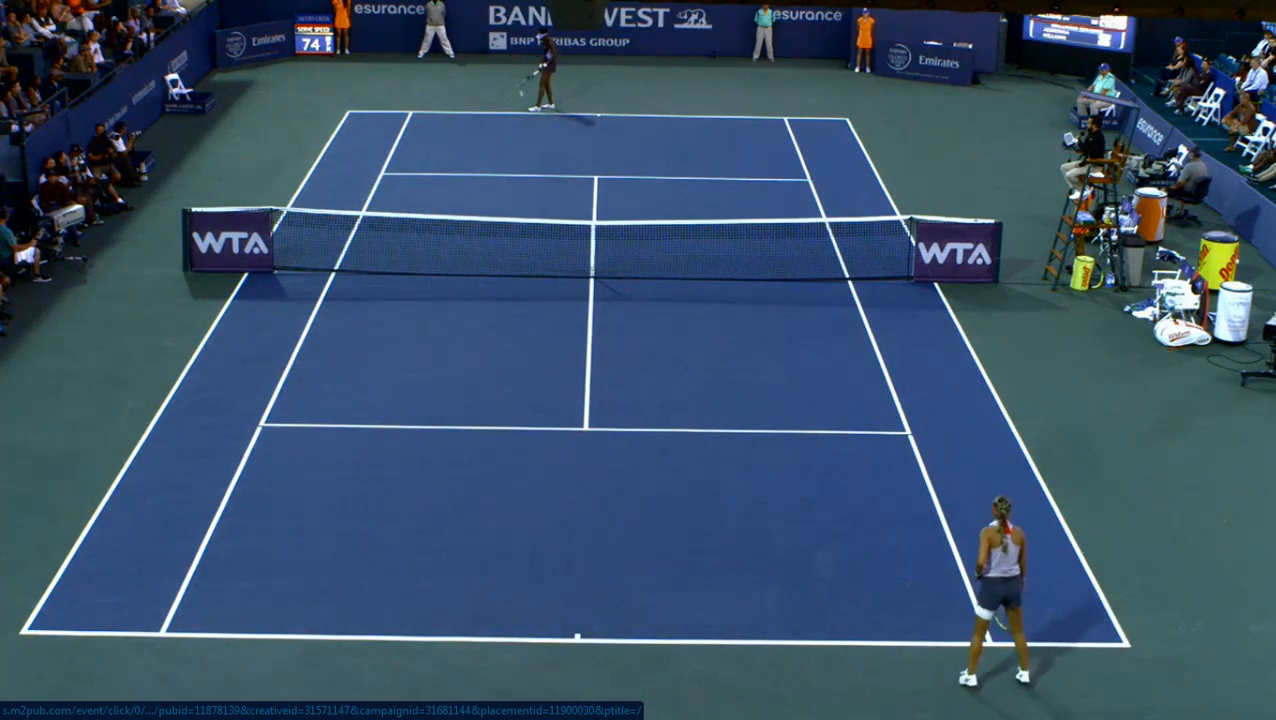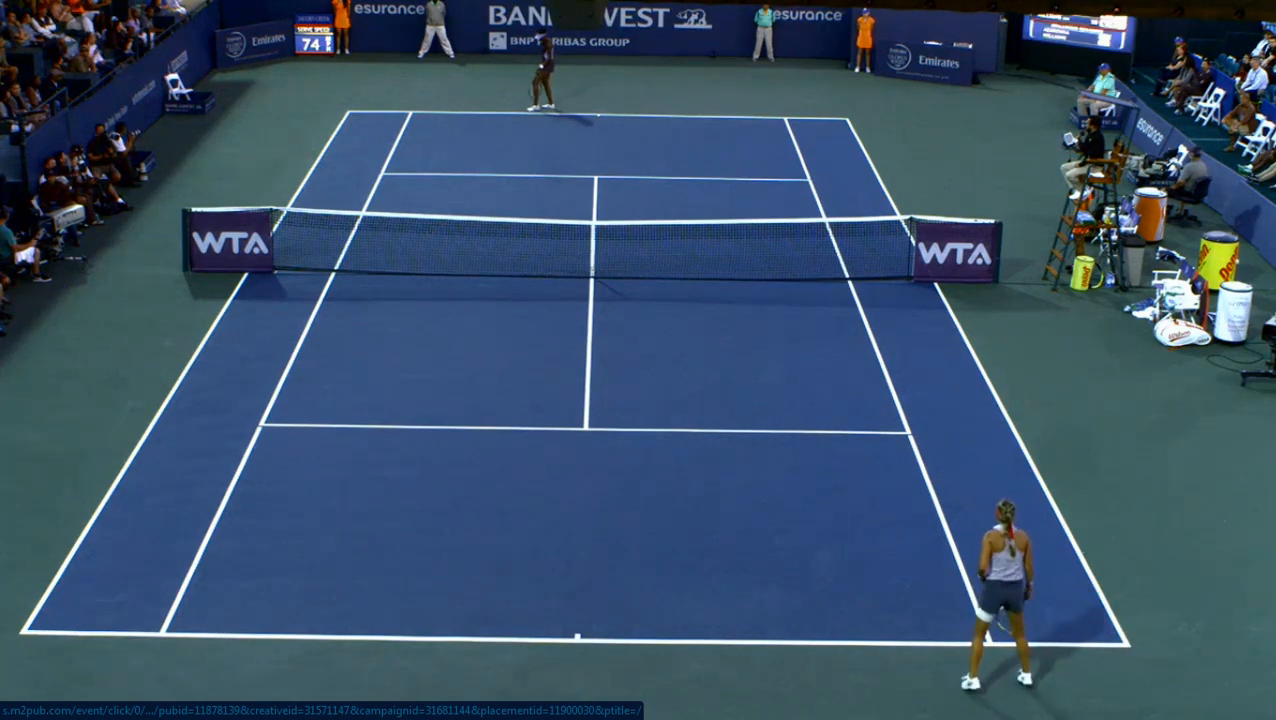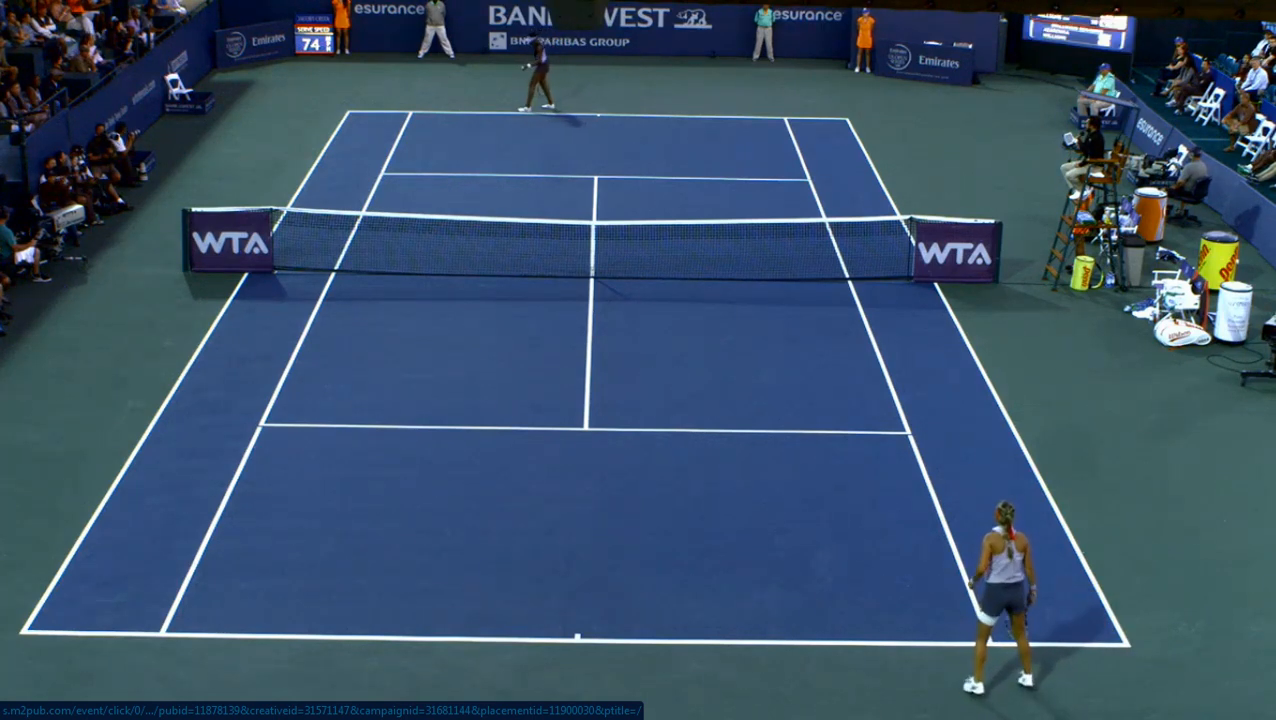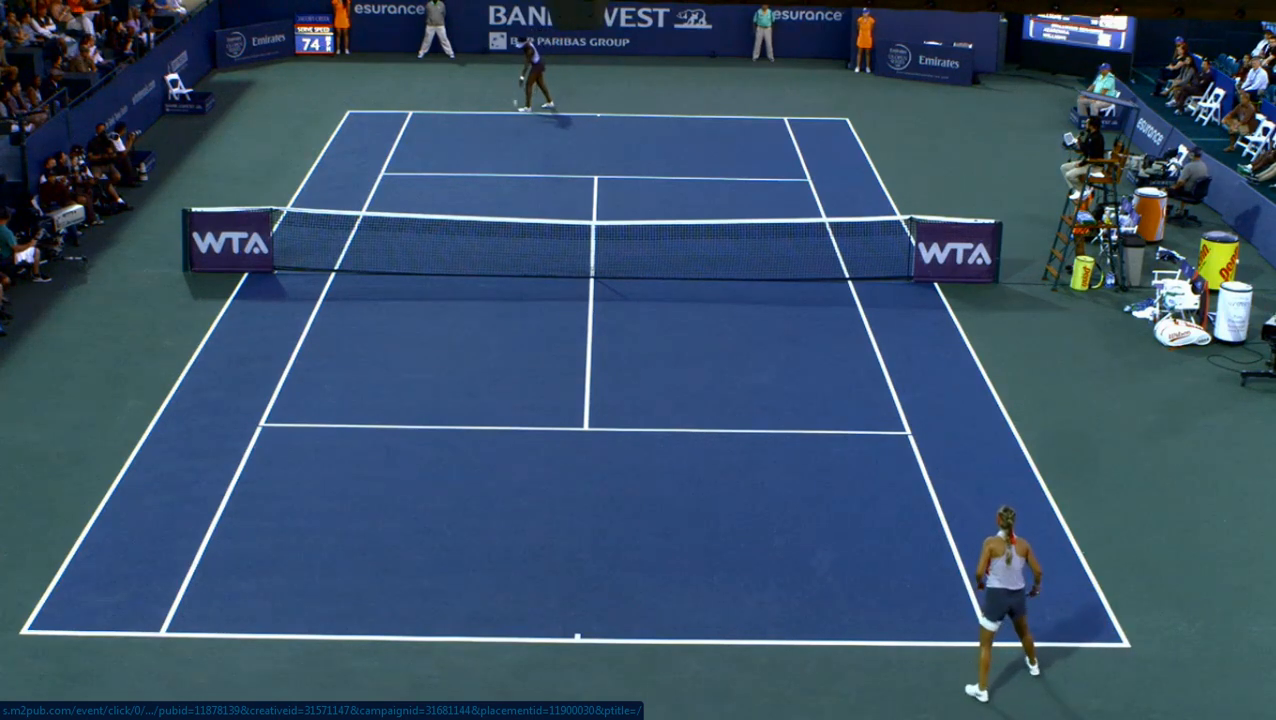
dt=0.4s
person 1, frame 1
left shoulder: (987, 532)
right shoulder: (1018, 532)
left elbow: (981, 562)
right elbow: (1023, 562)
left wrist: (978, 574)
right wrist: (1021, 581)
left hip: (992, 586)
right hip: (1013, 584)
left knee: (979, 634)
right knee: (1018, 631)
left ankle: (971, 675)
right ankle: (1024, 673)
person 1, frame 2
left shoulder: (991, 536)
right shoulder: (1023, 536)
left elbow: (983, 566)
right elbow: (1029, 566)
left wrist: (984, 576)
right wrist: (1029, 585)
left hip: (994, 589)
right hip: (1015, 589)
left knee: (978, 636)
right knee: (1019, 634)
left ankle: (973, 679)
right ankle: (1026, 674)
person 1, frame 3
left shoulder: (991, 538)
right shoulder: (1022, 539)
left elbow: (982, 568)
right elbow: (1029, 569)
left wrist: (973, 581)
right wrist: (1032, 589)
left hip: (995, 592)
right hip: (1017, 591)
left knee: (982, 639)
right knee: (1021, 635)
left ankle: (978, 683)
right ankle: (1027, 676)
person 1, frame 4
left shoulder: (991, 542)
right shoulder: (1023, 544)
left elbow: (979, 572)
right elbow: (1038, 571)
left wrist: (980, 584)
right wrist: (1036, 587)
left hip: (996, 596)
right hip: (1018, 595)
left knee: (985, 645)
right knee: (1023, 631)
left ankle: (982, 690)
right ankle: (1033, 664)
